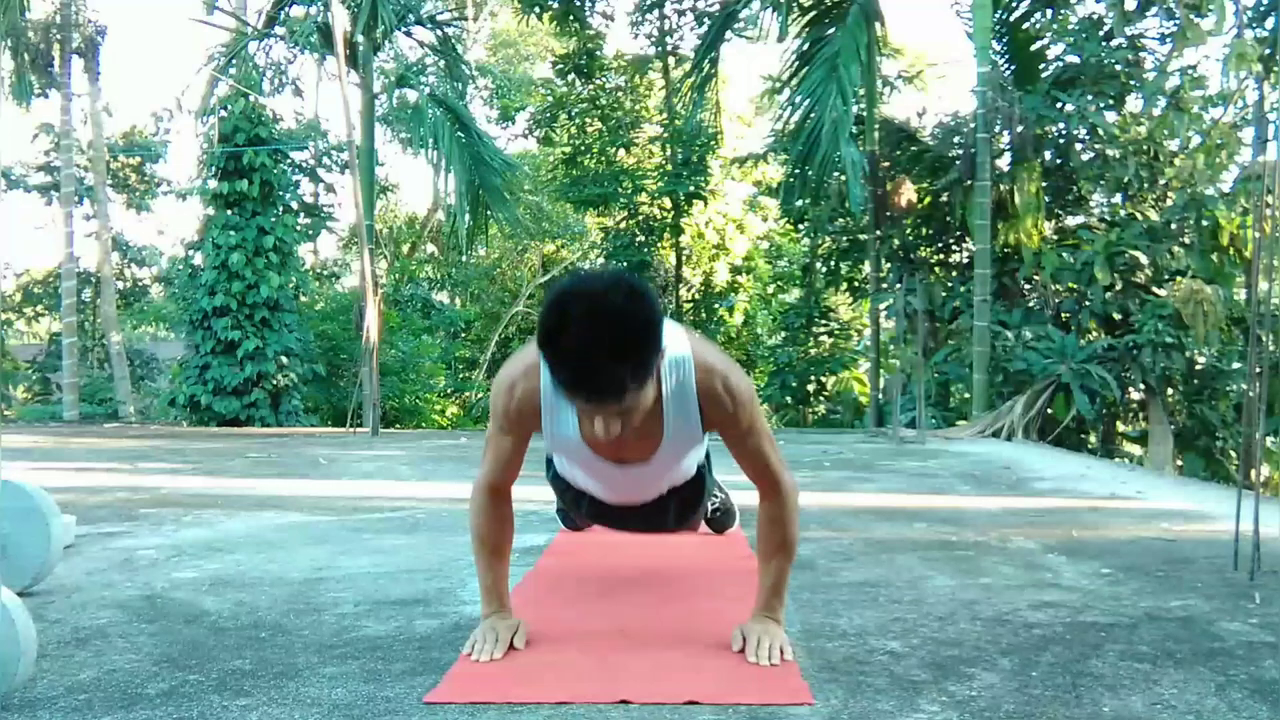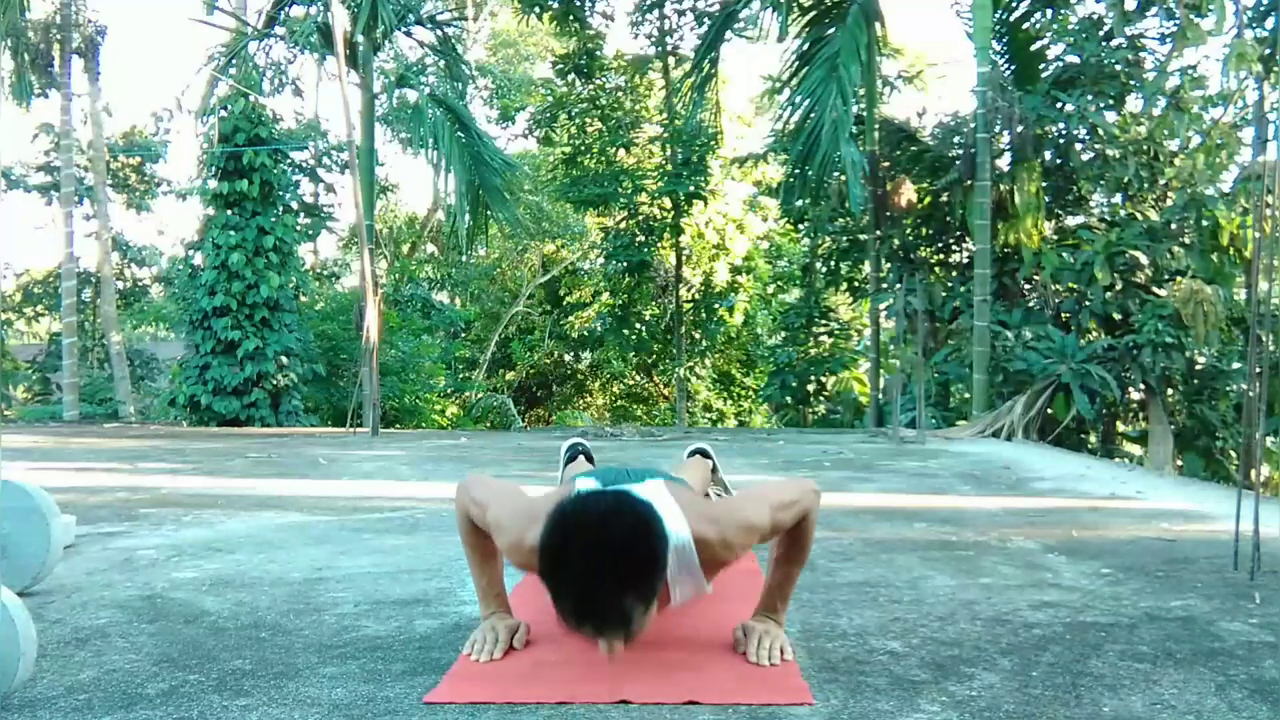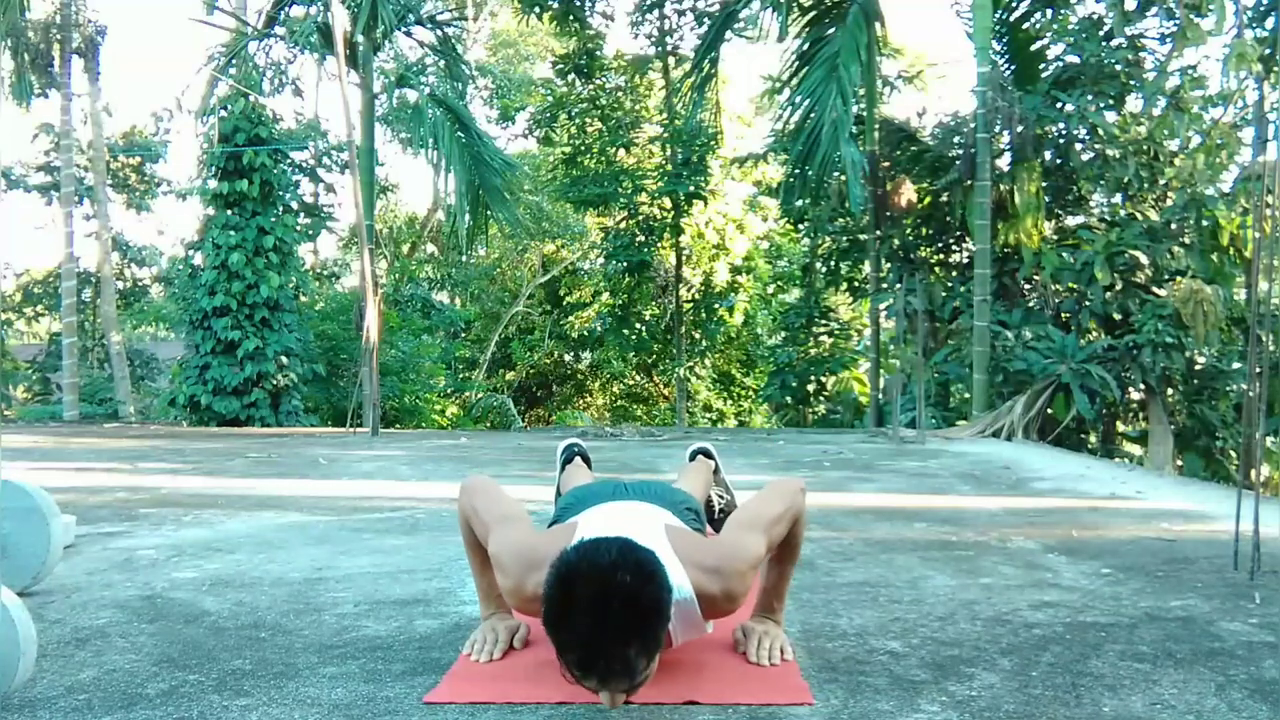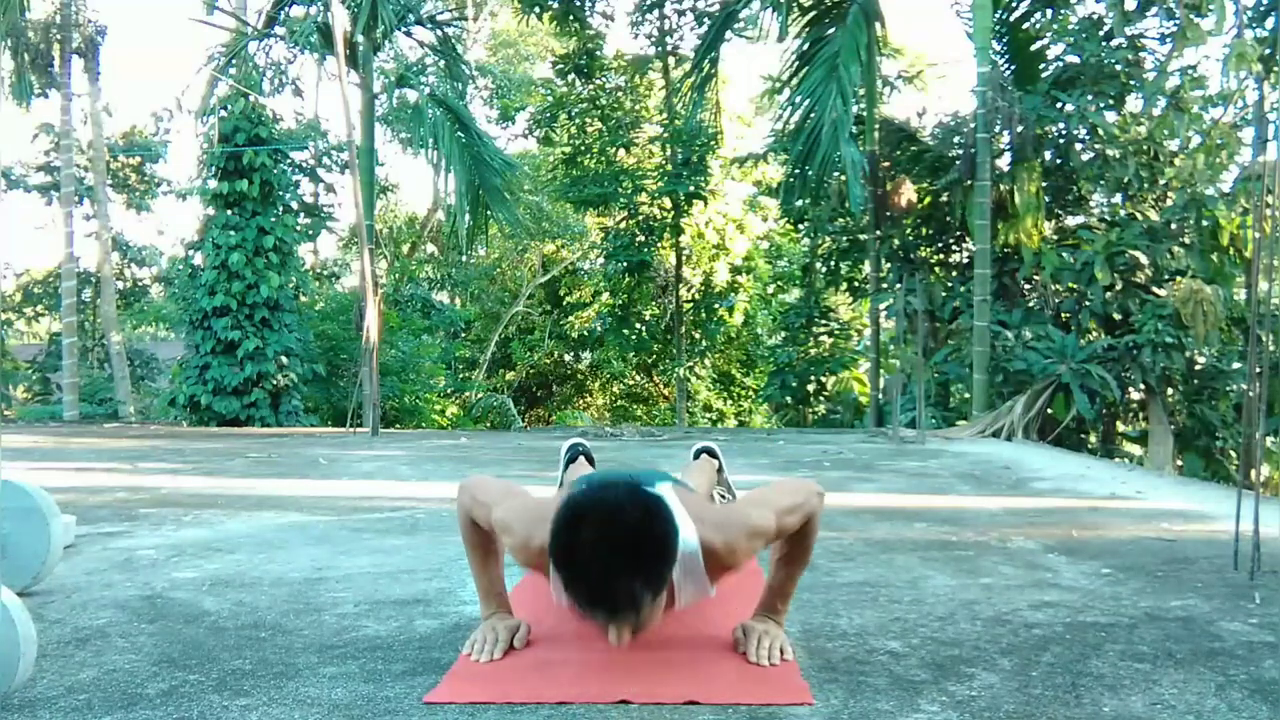
dt=0.4s
person 1, frame 1
left shoulder: (710, 378)
right shoulder: (523, 381)
left elbow: (775, 486)
right elbow: (493, 489)
left wrist: (768, 611)
right wrist: (494, 606)
left hip: (675, 492)
right hip: (582, 490)
left knee: (693, 517)
right knee: (575, 512)
left ankle: (711, 498)
person 1, frame 2
left shoulder: (714, 537)
right shoulder: (526, 538)
left elbow: (807, 496)
right elbow: (467, 491)
left wrist: (770, 616)
right wrist: (494, 610)
left hip: (666, 492)
left ankle: (701, 463)
right ankle: (575, 459)
person 1, frame 3
left shoulder: (718, 582)
right shoulder: (527, 580)
left elbow: (791, 492)
right elbow: (474, 490)
left wrist: (769, 616)
right wrist: (494, 612)
left hip: (668, 512)
right hip: (584, 508)
left ankle: (703, 464)
right ankle: (574, 461)
person 1, frame 4
left shoulder: (720, 540)
right shoulder: (536, 539)
left elbow: (811, 498)
right elbow: (469, 494)
left wrist: (770, 616)
right wrist: (495, 612)
left ankle: (706, 462)
right ankle: (576, 461)
